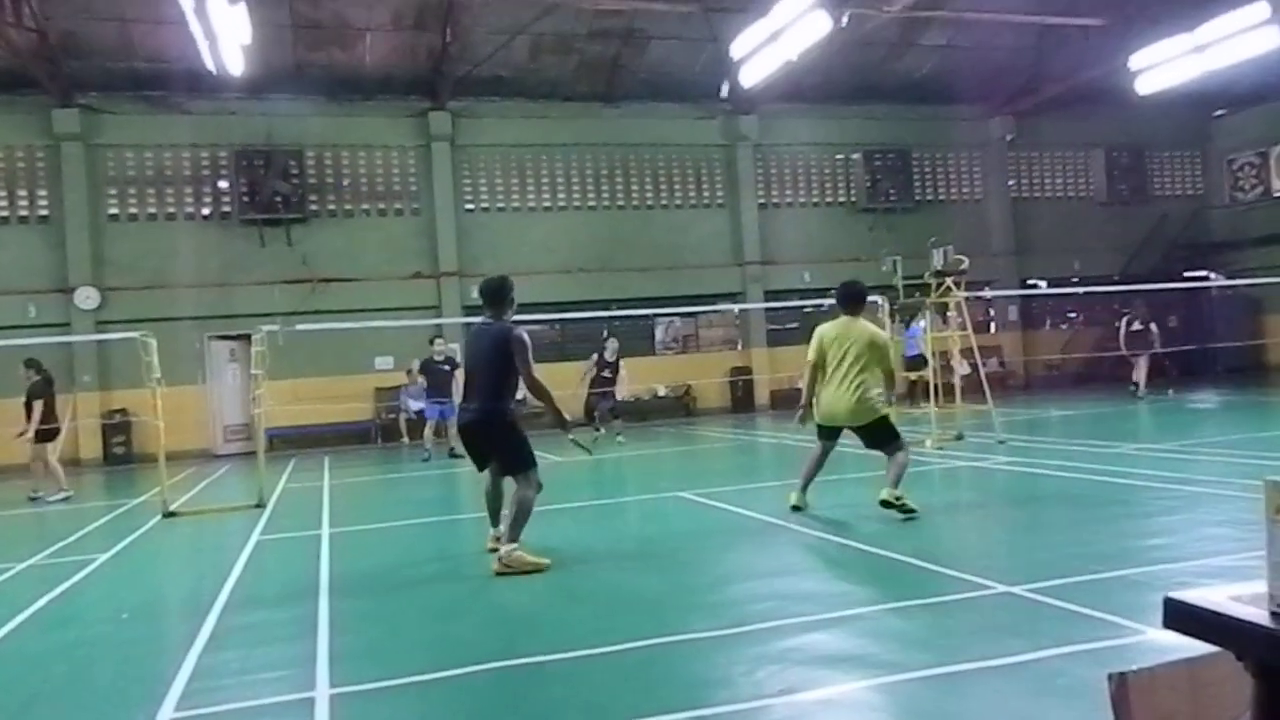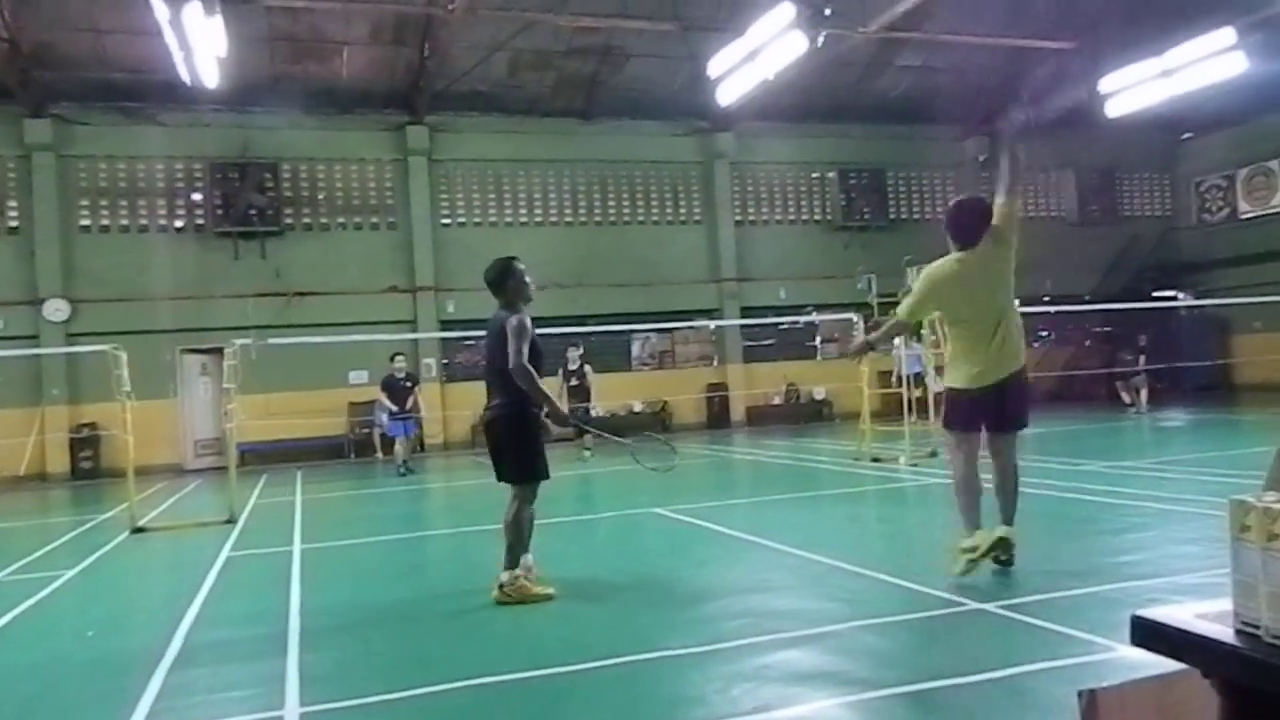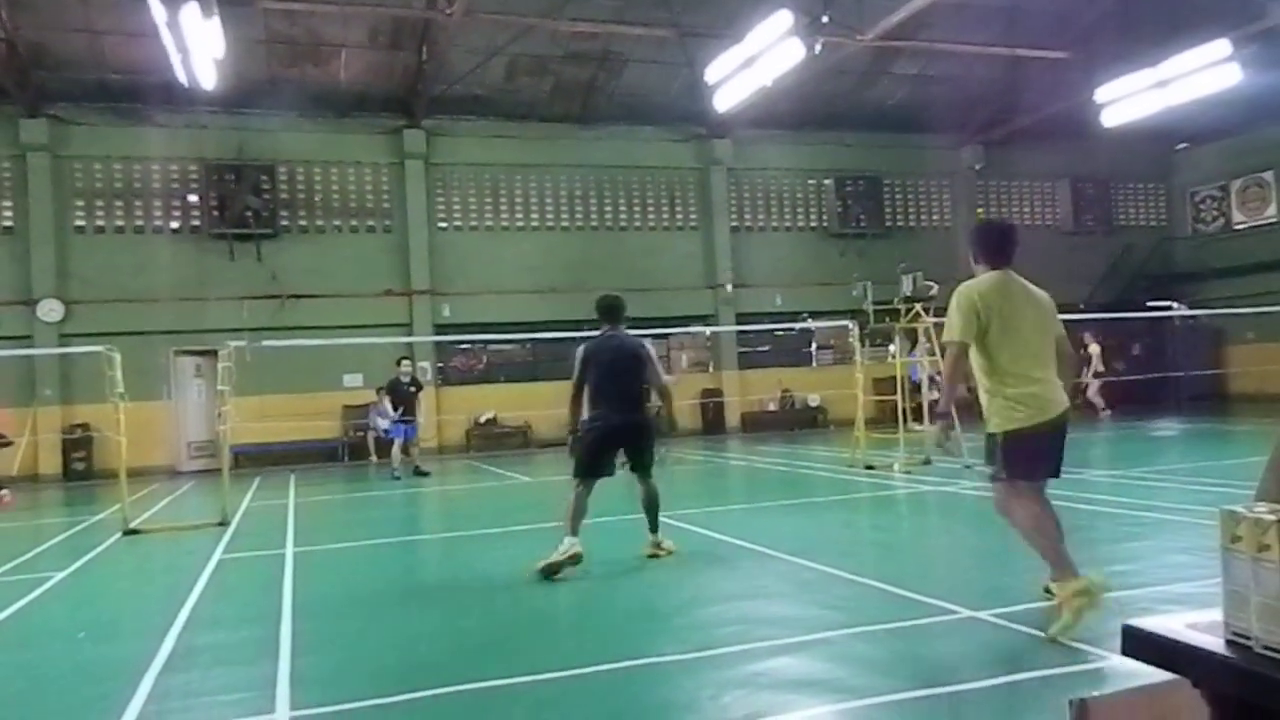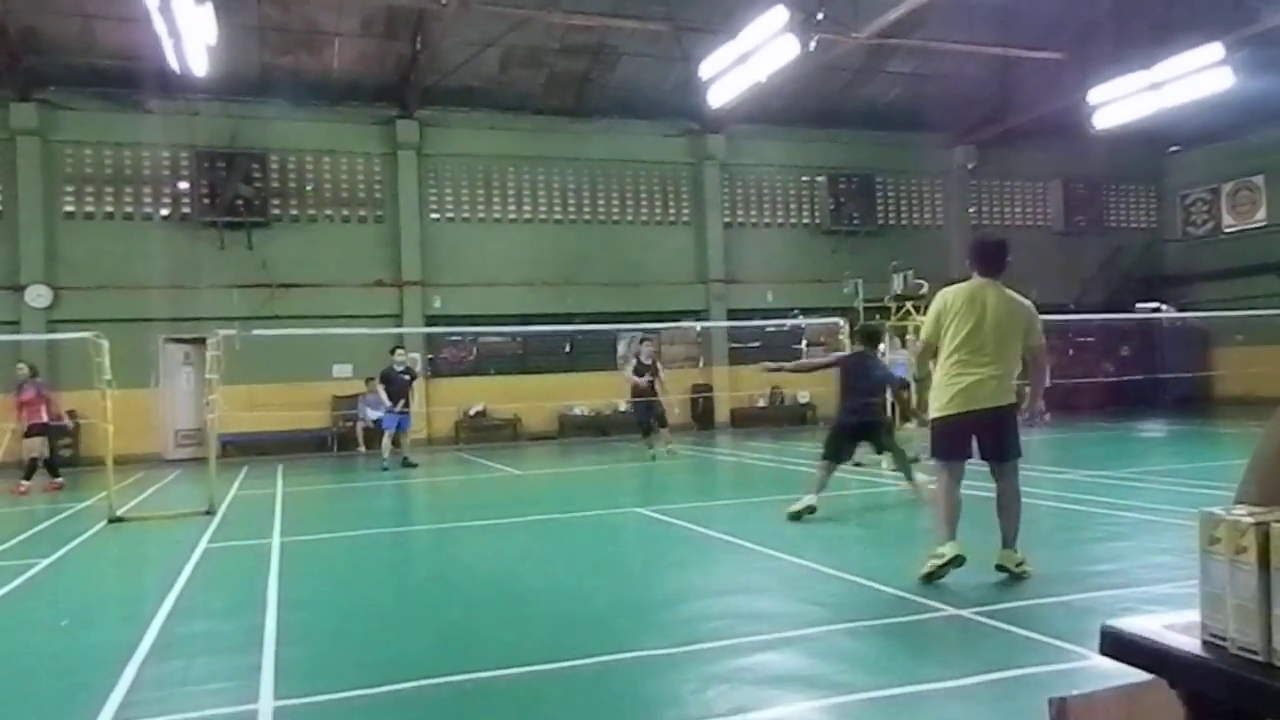
dt=1s
person 1, frame 1
left shoulder: (823, 331)
right shoulder: (878, 336)
left elbow: (811, 371)
right elbow: (889, 378)
left wrist: (805, 404)
right wrist: (887, 398)
left hip: (829, 406)
right hip: (863, 407)
left knee: (824, 449)
right knee: (898, 450)
left ankle: (799, 495)
right ankle: (891, 491)
person 1, frame 2
left shoulder: (936, 276)
right shoulder: (999, 246)
left elbow: (902, 323)
right elbow: (1009, 191)
left wrist: (870, 342)
right wrist: (1007, 155)
left hip: (965, 376)
right hip: (1008, 369)
left knee: (963, 457)
right knee: (1003, 453)
left ankle: (975, 536)
right ankle: (1004, 531)
person 1, frame 3
left shoulder: (971, 293)
right shoulder: (1039, 296)
left elbow: (956, 356)
right elbow: (1068, 353)
left wrist: (944, 409)
right wrist: (1058, 391)
left hip: (1013, 414)
right hip: (1051, 407)
left knee: (1015, 501)
right knee: (1030, 496)
left ankle: (1074, 584)
right ankle: (1064, 580)
person 1, frame 4
left shoulder: (947, 296)
right shoulder: (1022, 308)
left elbow: (924, 350)
right elbow: (1037, 364)
left wrist: (928, 378)
right wrist: (1034, 401)
left hip: (949, 399)
right hip: (998, 400)
left knee: (948, 477)
right knee: (1007, 478)
left ankle: (947, 546)
right ankle: (1009, 553)
person 2, frame 1
left shoulder: (473, 334)
right shoulder: (514, 335)
right elbow: (530, 381)
right wrist: (557, 413)
left hip: (468, 417)
right hip: (495, 416)
left knee: (495, 472)
right knee: (529, 482)
left ankle: (497, 534)
right ankle: (509, 550)
person 2, frame 2
left shoulder: (497, 321)
right shoulder: (518, 321)
right elbow: (519, 368)
right wrist: (552, 404)
left hip: (499, 414)
right hip: (517, 415)
left knee: (522, 493)
right knee: (524, 495)
left ankle: (521, 562)
right ankle: (510, 580)
person 2, frame 3
left shoulder: (586, 350)
right shoulder: (639, 346)
left elbow: (577, 393)
right elbow: (660, 386)
left wrist: (575, 429)
right wrist: (669, 415)
left hip: (602, 423)
right hip: (637, 422)
left knee: (582, 487)
right knee: (645, 479)
left ankle: (570, 545)
right ankle: (655, 540)
person 2, frame 4
left shoulder: (845, 358)
right shoulder: (884, 369)
left elbow: (810, 365)
left wrist: (778, 367)
left hip: (848, 421)
right hip: (876, 420)
left knee: (827, 463)
right knee: (894, 448)
right ankle: (911, 484)
